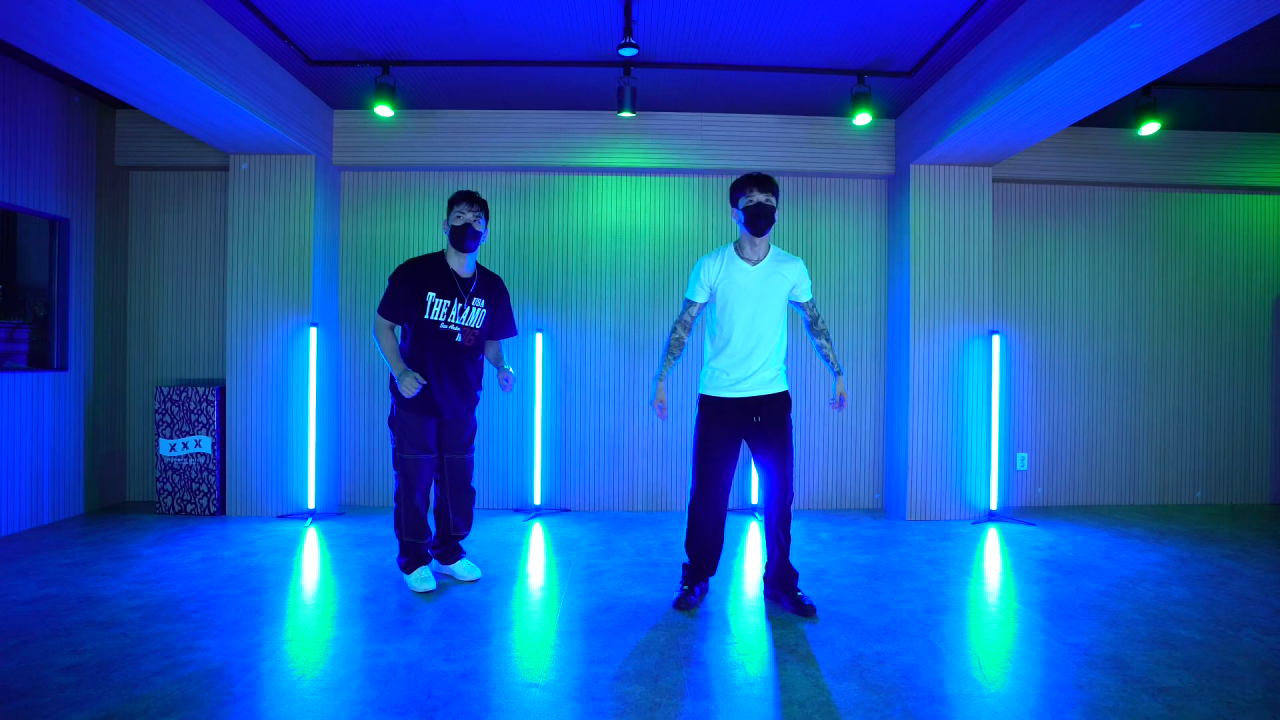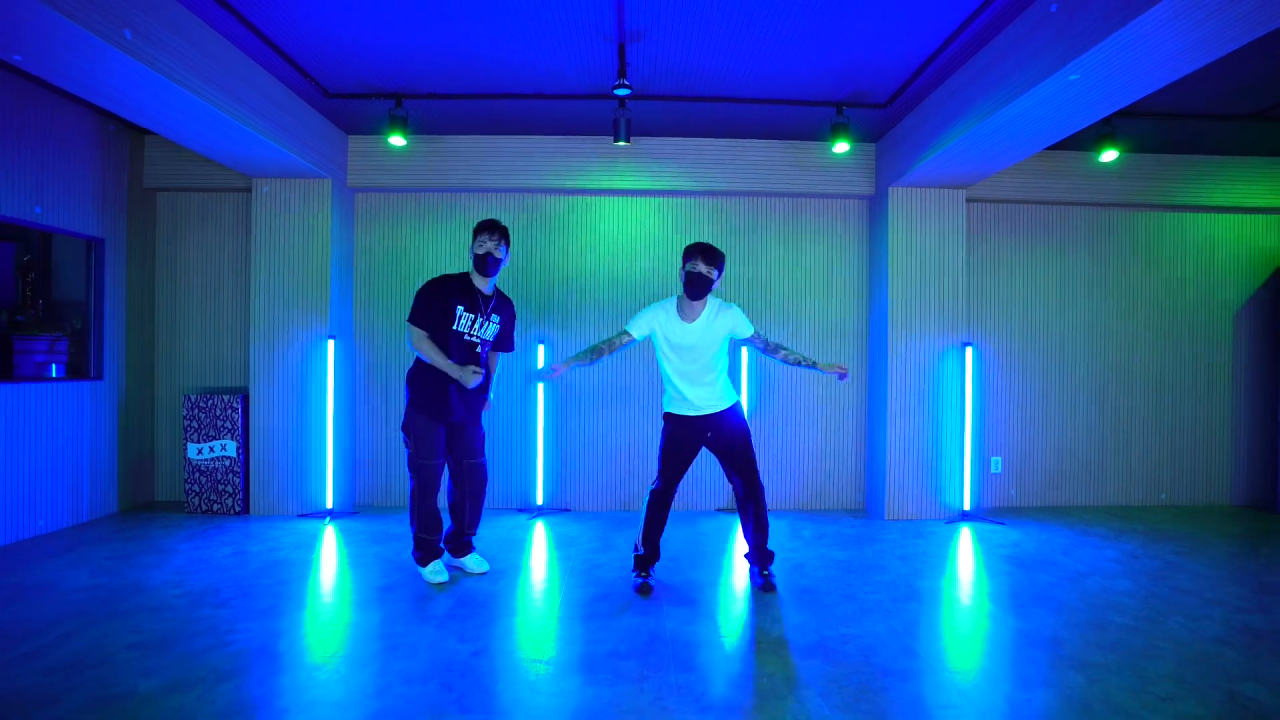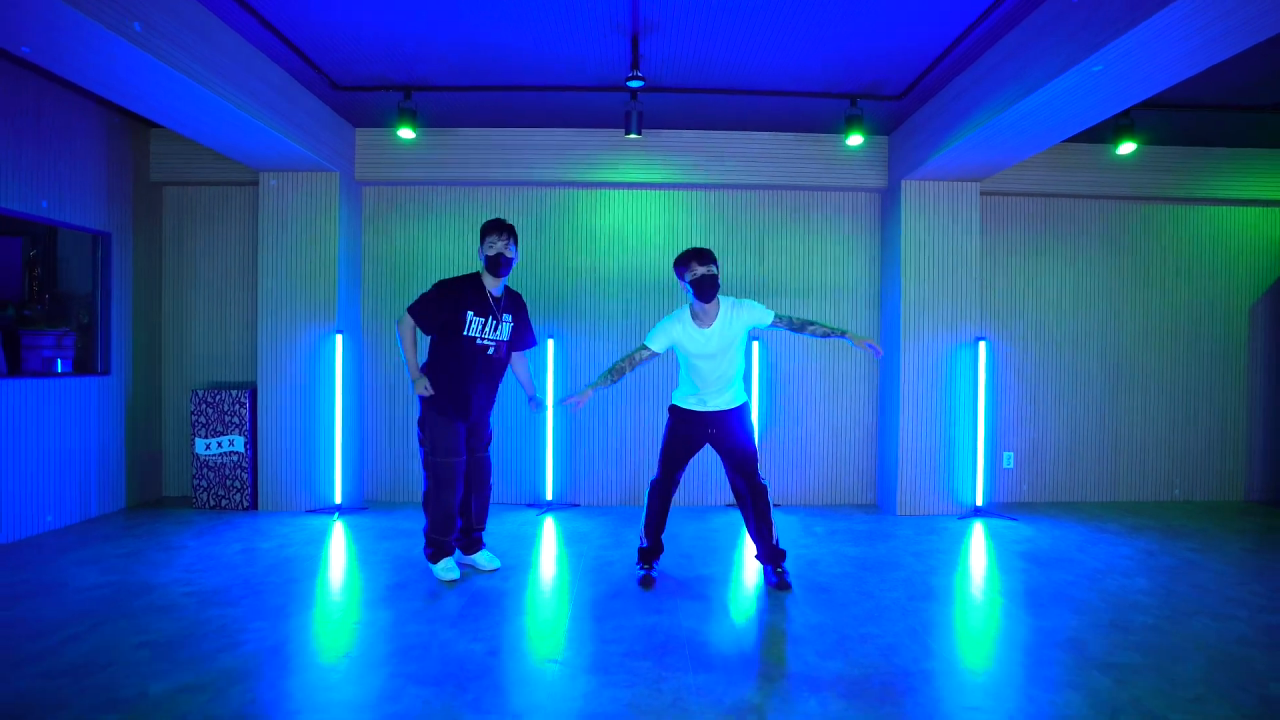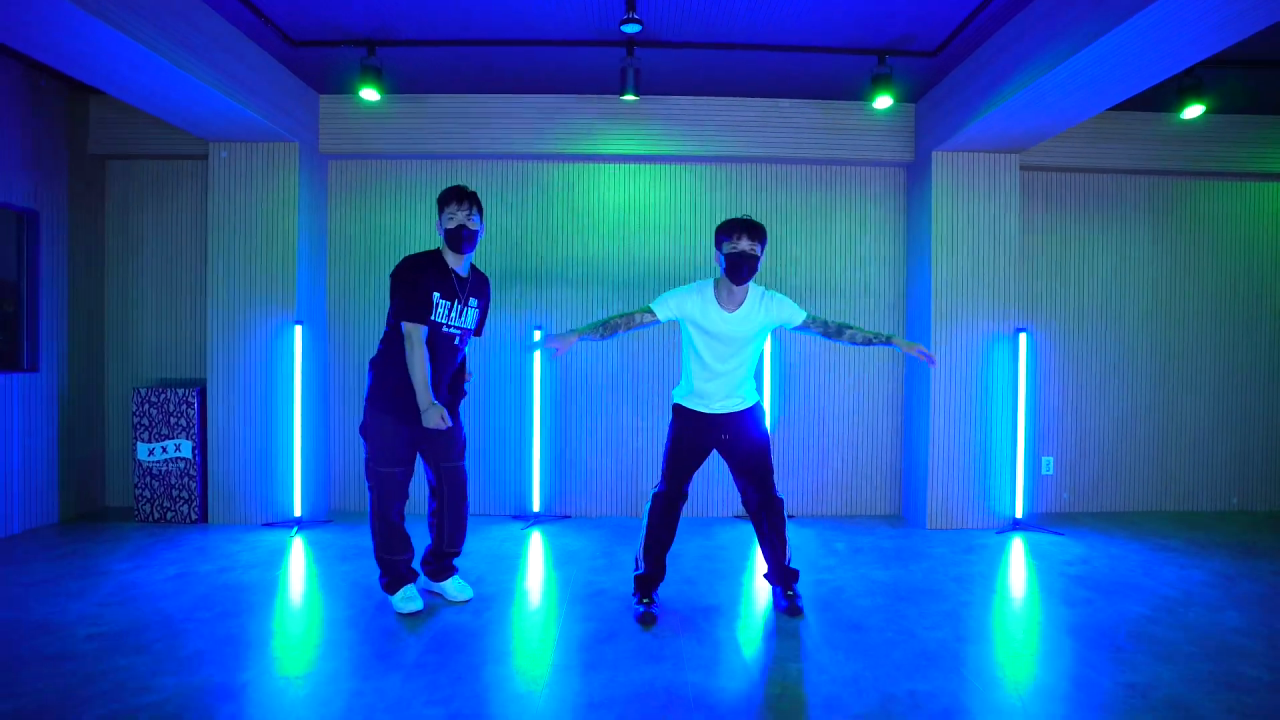
dt=0.7s
person 1, frame 1
left shoulder: (493, 287)
right shoulder: (414, 273)
right elbow: (384, 325)
left wrist: (502, 369)
right wrist: (401, 373)
left hip: (461, 401)
right hip: (416, 398)
left knee: (458, 480)
right knee: (414, 479)
left ankle: (449, 552)
right ankle: (414, 560)
person 1, frame 2
left shoulder: (504, 306)
right shoulder: (441, 288)
right elbow: (416, 337)
left wrist: (485, 393)
right wrist: (457, 372)
left hip: (467, 407)
right hip: (427, 402)
left knee: (472, 478)
right knee: (426, 478)
left ankle: (459, 547)
right ankle: (427, 554)
person 1, frame 3
left shoulder: (515, 304)
right shoulder: (452, 291)
left elbow: (518, 353)
right elbow: (406, 322)
left wrist: (531, 393)
right wrist: (416, 373)
left hip: (478, 405)
right hip: (441, 401)
left knee: (478, 474)
right knee: (446, 478)
left ankle: (470, 545)
right ankle: (439, 552)
person 1, frame 4
left shoulder: (480, 284)
right shoulder: (413, 271)
right elbow: (413, 339)
left wrist: (462, 375)
right wrist: (425, 403)
left hip: (445, 403)
right hip: (394, 401)
left knee: (452, 489)
right knee: (389, 492)
left ankle: (440, 570)
right ankle: (397, 579)
person 2, frame 1
left shoulder: (792, 268)
right shoulder: (711, 266)
left elbow: (814, 321)
right elbow: (683, 324)
left wrist: (838, 373)
right wrist: (661, 379)
left hip: (772, 399)
right hip: (719, 400)
left knee: (780, 492)
right knee: (707, 491)
left ankle: (780, 581)
right ankle: (695, 578)
person 2, frame 2
left shoulder: (728, 315)
right shoulder: (657, 316)
left elbow: (767, 347)
right elbow: (613, 343)
left wrist: (819, 366)
right wrist: (567, 363)
left hip: (725, 414)
right hip: (681, 418)
left knee: (749, 486)
right knee: (663, 489)
left ankle: (760, 562)
right ankle: (644, 564)
person 2, frame 3
left shoulder: (743, 311)
right shoulder: (673, 326)
left elbow: (792, 323)
right elbow: (631, 360)
left wrist: (847, 336)
right wrist: (589, 389)
left hip: (732, 413)
right hip: (687, 413)
left knee: (750, 486)
right knee: (663, 482)
left ankle: (772, 561)
right ankle: (648, 558)
person 2, frame 4
left shoulder: (771, 305)
right shoulder: (688, 299)
left elbow: (828, 328)
right elbow: (632, 319)
left wrist: (893, 341)
right wrist: (577, 335)
left hip: (743, 416)
right hip: (692, 415)
left knee: (764, 499)
right knee: (668, 496)
left ankle: (782, 581)
right ankle: (646, 587)
